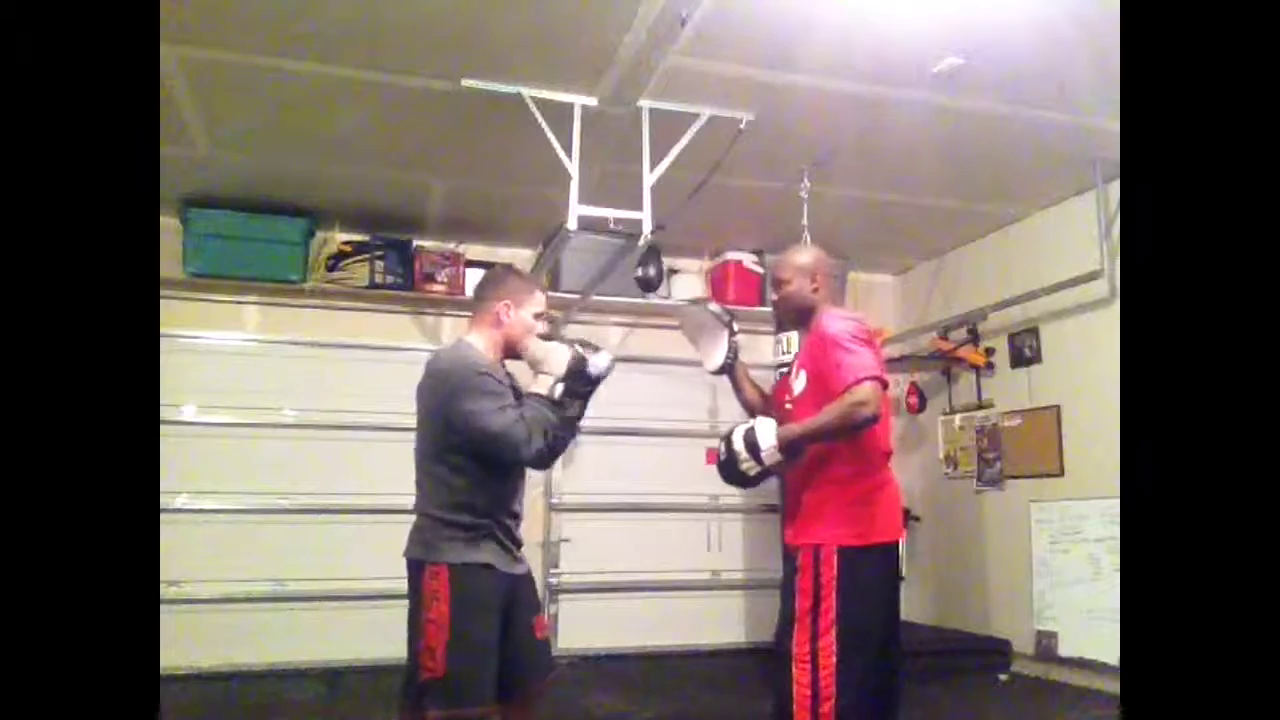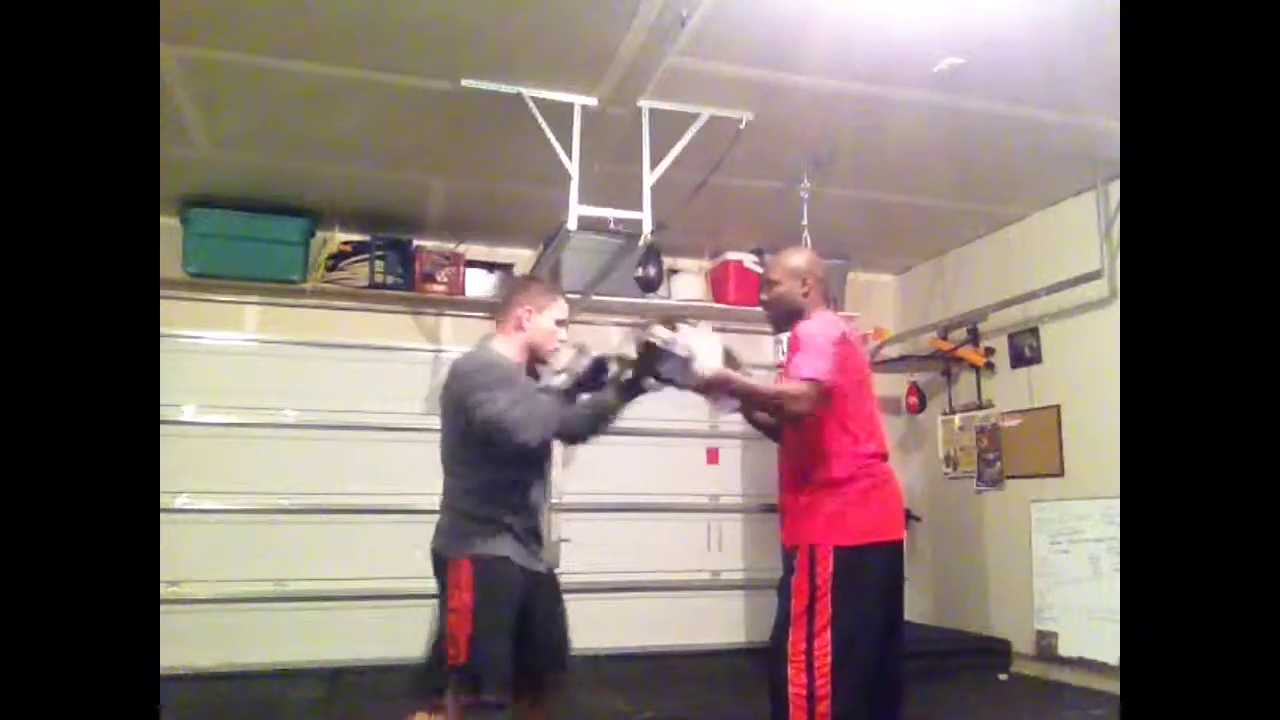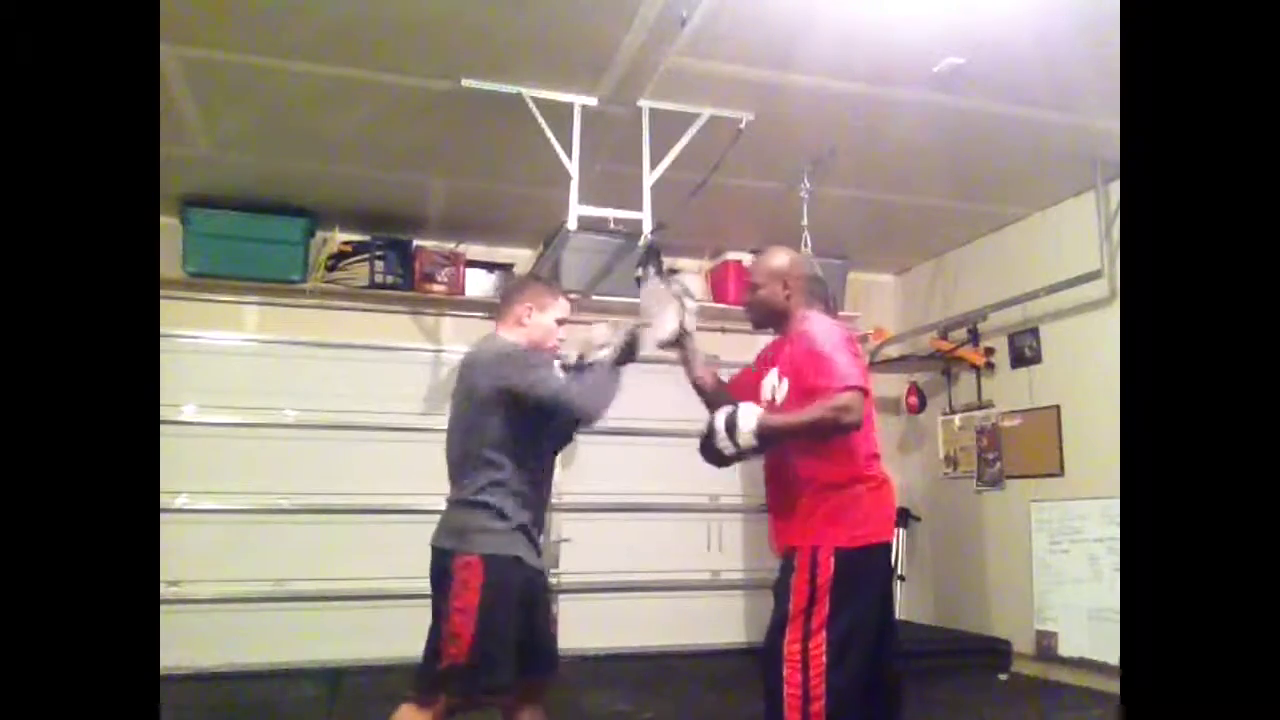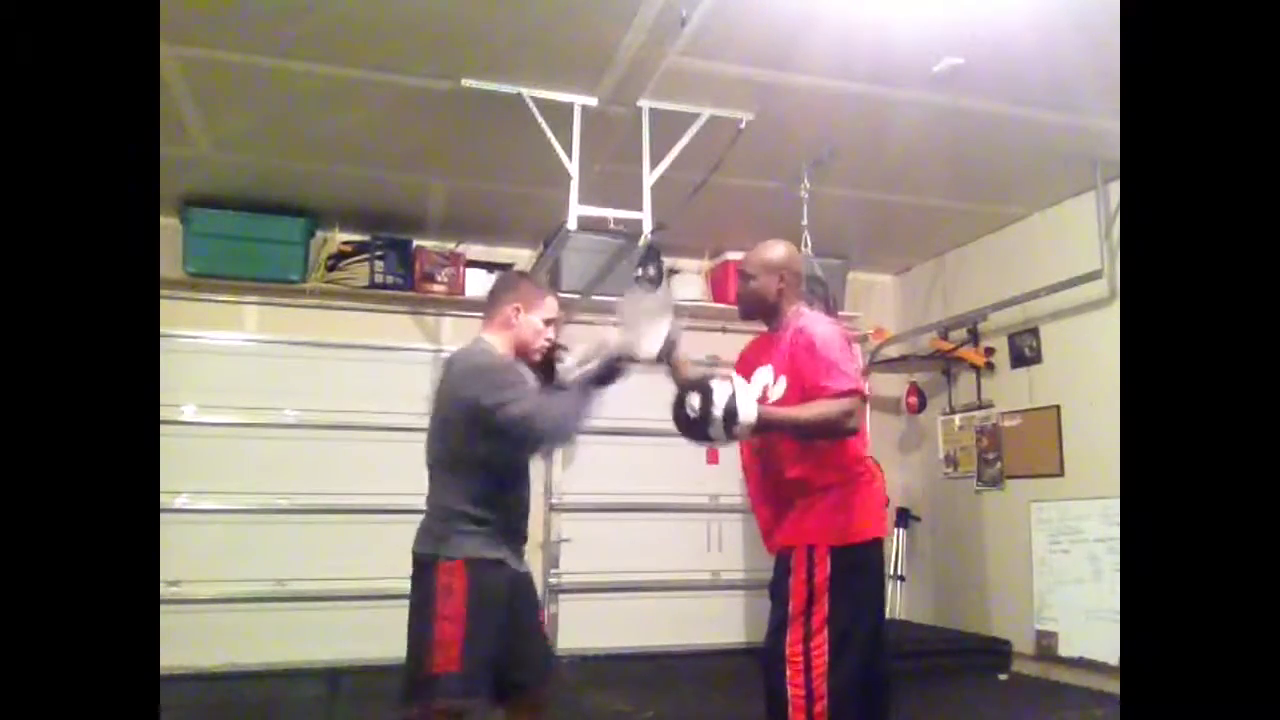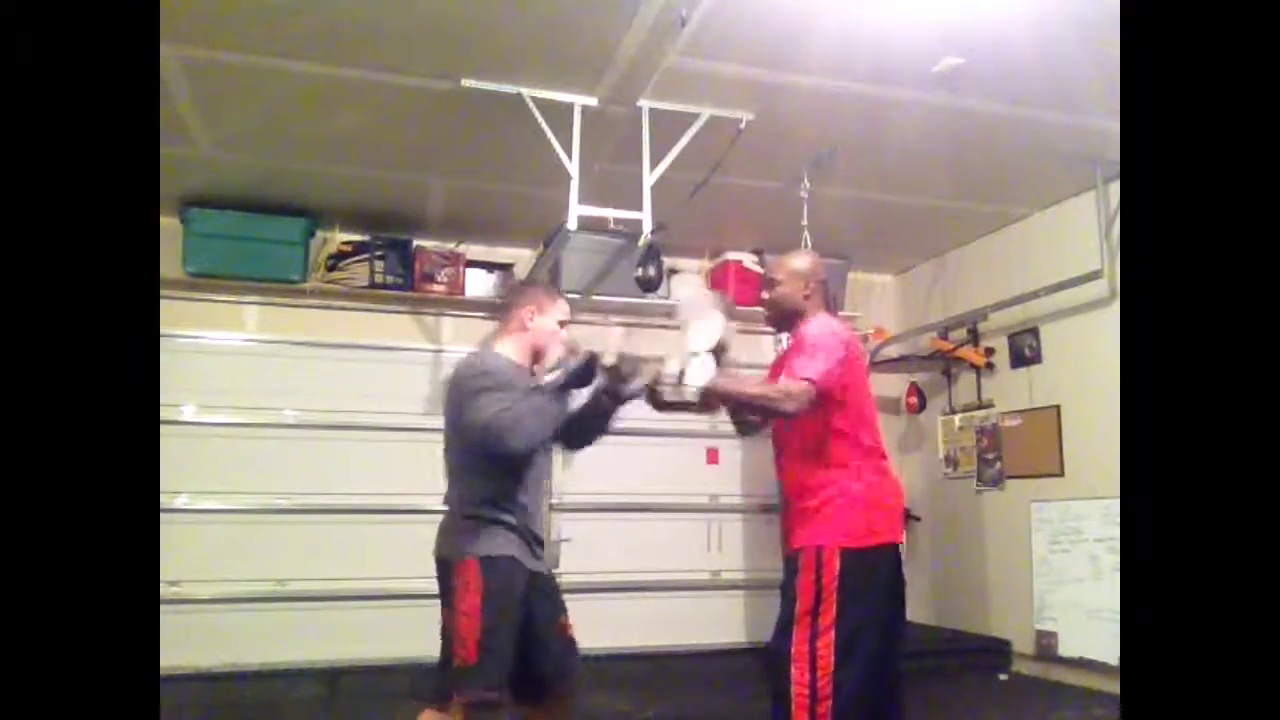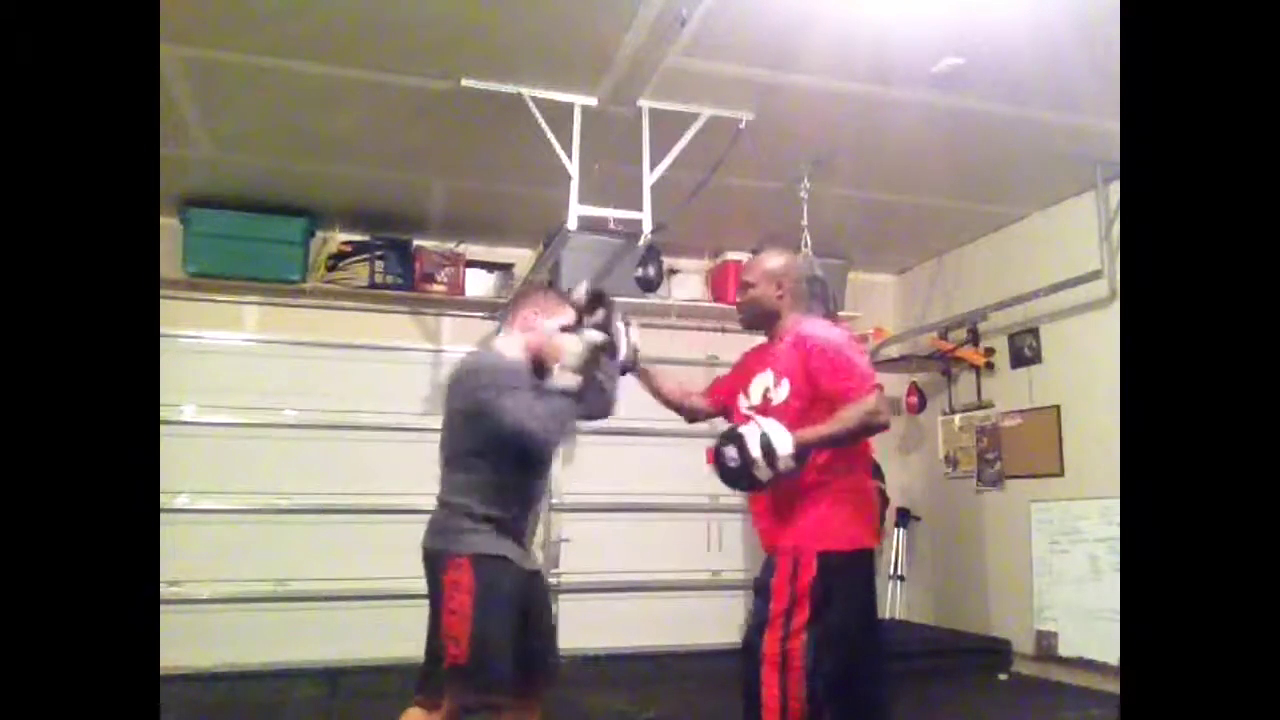
dt=0.5s
person 1, frame 1
left shoulder: (837, 330)
right shoulder: (811, 345)
left elbow: (865, 404)
right elbow: (774, 415)
left wrist: (780, 438)
right wrist: (731, 365)
left hip: (838, 531)
right hip: (846, 528)
left knee: (814, 665)
right knee: (862, 665)
person 1, frame 2
left shoulder: (818, 334)
right shoulder: (813, 339)
left elbow: (796, 396)
right elbow: (786, 428)
left wrist: (717, 376)
right wrist: (741, 391)
left hip: (836, 526)
right hip: (862, 523)
left knee: (806, 664)
right knee: (876, 666)
person 1, frame 3
left shoulder: (820, 335)
right shoulder: (778, 351)
left elbow: (847, 410)
right elbow: (724, 400)
left wrist: (762, 426)
right wrist: (685, 342)
left hip: (835, 526)
right hip: (850, 525)
left knee: (800, 661)
right knee: (860, 663)
person 1, frame 4
left shoulder: (816, 333)
right shoulder: (761, 349)
left elbow: (847, 416)
right elbow: (736, 408)
left wrist: (754, 412)
right wrist: (676, 360)
left hip: (828, 523)
right hip: (822, 525)
left knee: (801, 661)
right knee: (852, 662)
person 1, frame 5
left shoulder: (821, 336)
right shoulder: (799, 350)
left elbow: (789, 399)
right elbow: (752, 419)
left wrist: (710, 384)
right wrist: (723, 391)
left hip: (844, 524)
right hip: (858, 524)
left knee: (808, 661)
right knee: (868, 662)
person 1, frame 6
left shoulder: (821, 340)
right shoulder: (757, 359)
left elbow: (875, 411)
right elbow: (697, 405)
left wrist: (797, 441)
right wrist: (634, 362)
left hip: (824, 527)
right hip: (841, 532)
left knee: (780, 664)
right knee: (850, 670)
person 2, frame 1
left shoulder: (490, 373)
right shoulder: (460, 369)
left elbow: (541, 452)
right elbow: (521, 443)
left wrist: (576, 391)
right wrist: (553, 381)
left hip: (501, 557)
right hip: (455, 560)
person 2, frame 2
left shoulder: (526, 376)
right shoulder: (478, 369)
left elbow: (576, 427)
right elbow: (522, 433)
left wrist: (625, 386)
right wrist: (569, 388)
left hip: (523, 553)
right hip: (477, 552)
left knee: (538, 679)
person 2, frame 3
left shoulder: (514, 370)
right shoulder: (504, 359)
left elbow: (547, 441)
right elbow: (580, 404)
right wrist: (612, 355)
left hip: (514, 549)
right hip: (479, 549)
left knee: (530, 681)
person 2, frame 4
left shoulder: (503, 372)
right shoulder: (480, 368)
left elbow: (531, 429)
right elbow: (550, 425)
left wrist: (549, 390)
right wrist: (588, 378)
left hip: (500, 553)
right hip: (461, 552)
person 2, frame 5
left shoulder: (528, 378)
right shoulder: (480, 371)
left elbow: (575, 432)
right elbow: (511, 436)
left wrist: (609, 391)
right wrist: (555, 383)
left hip: (524, 553)
right hip: (481, 551)
left knee: (553, 683)
person 2, frame 6
left shoulder: (533, 373)
right shoulder: (486, 369)
left elbow: (595, 404)
right elbow: (537, 438)
left wrist: (597, 339)
right wrist: (567, 376)
left hip: (515, 552)
right hip: (472, 549)
left knee: (530, 680)
